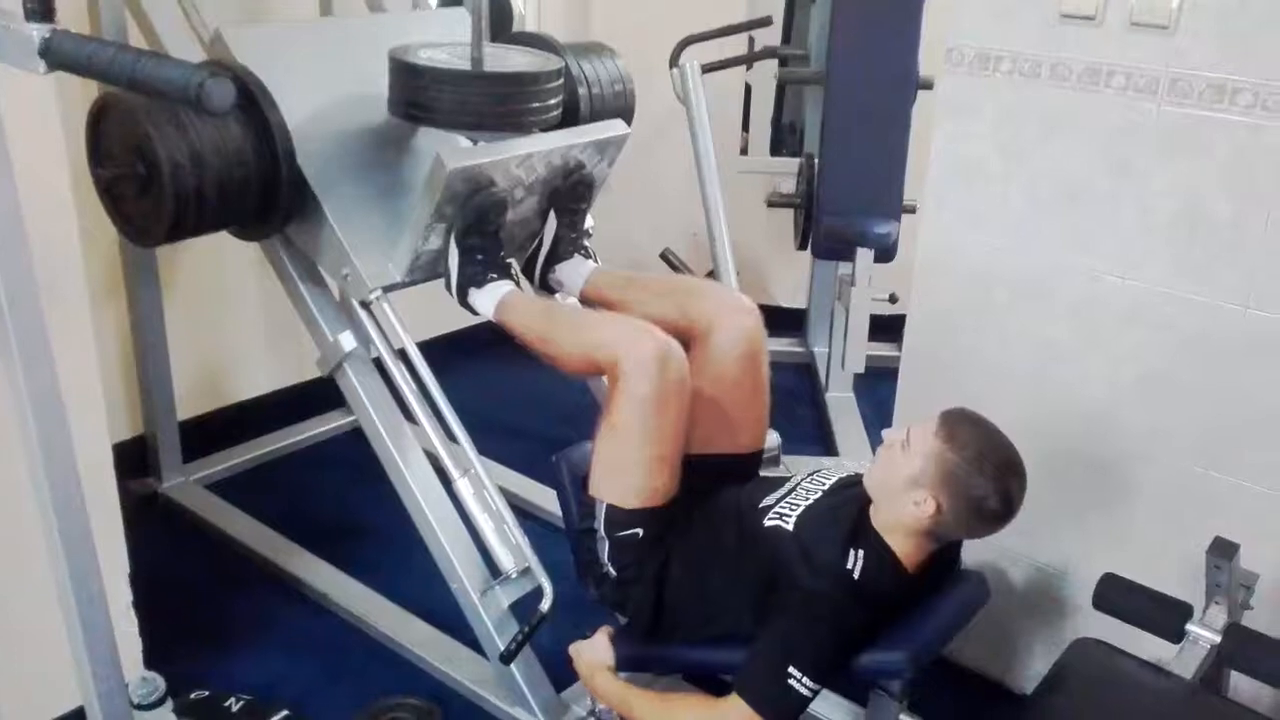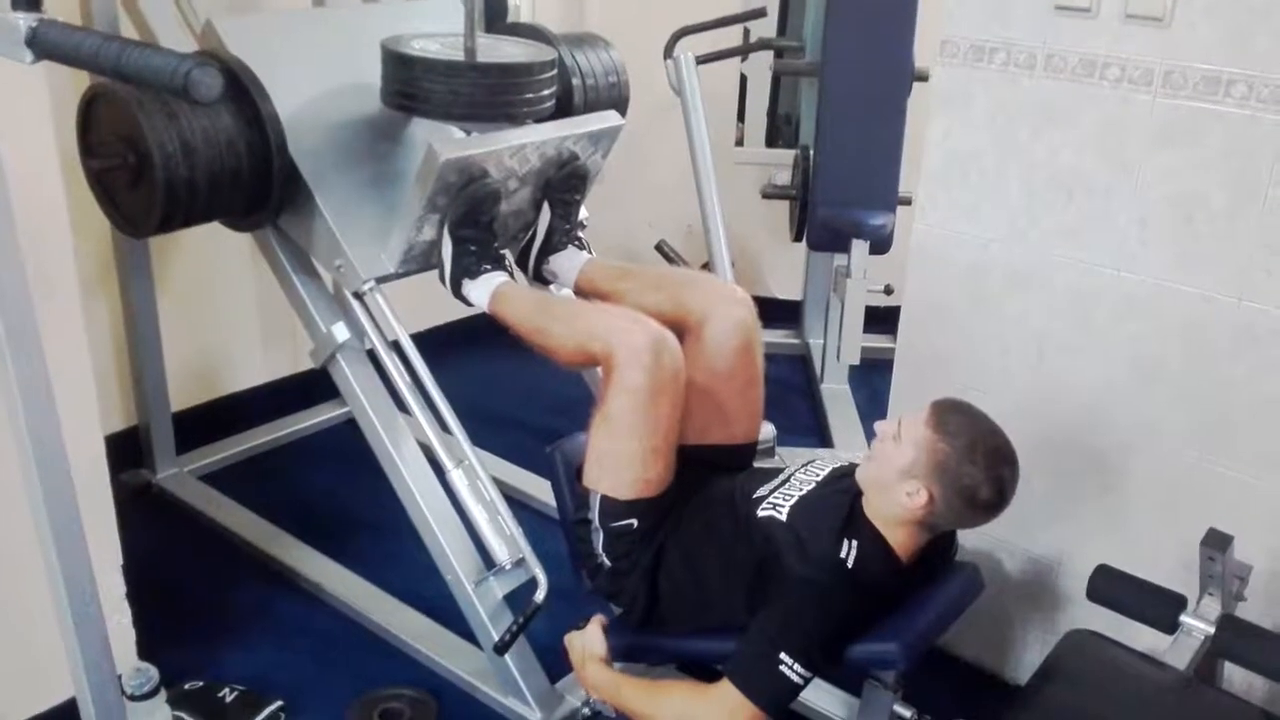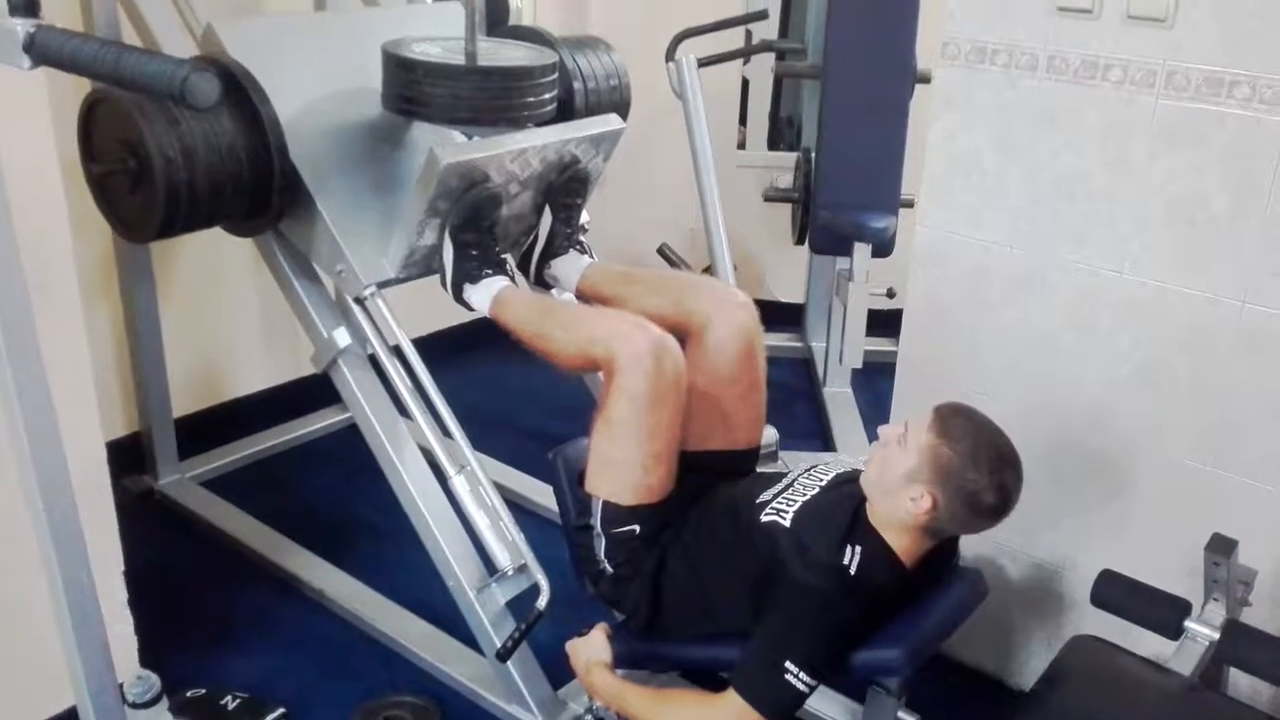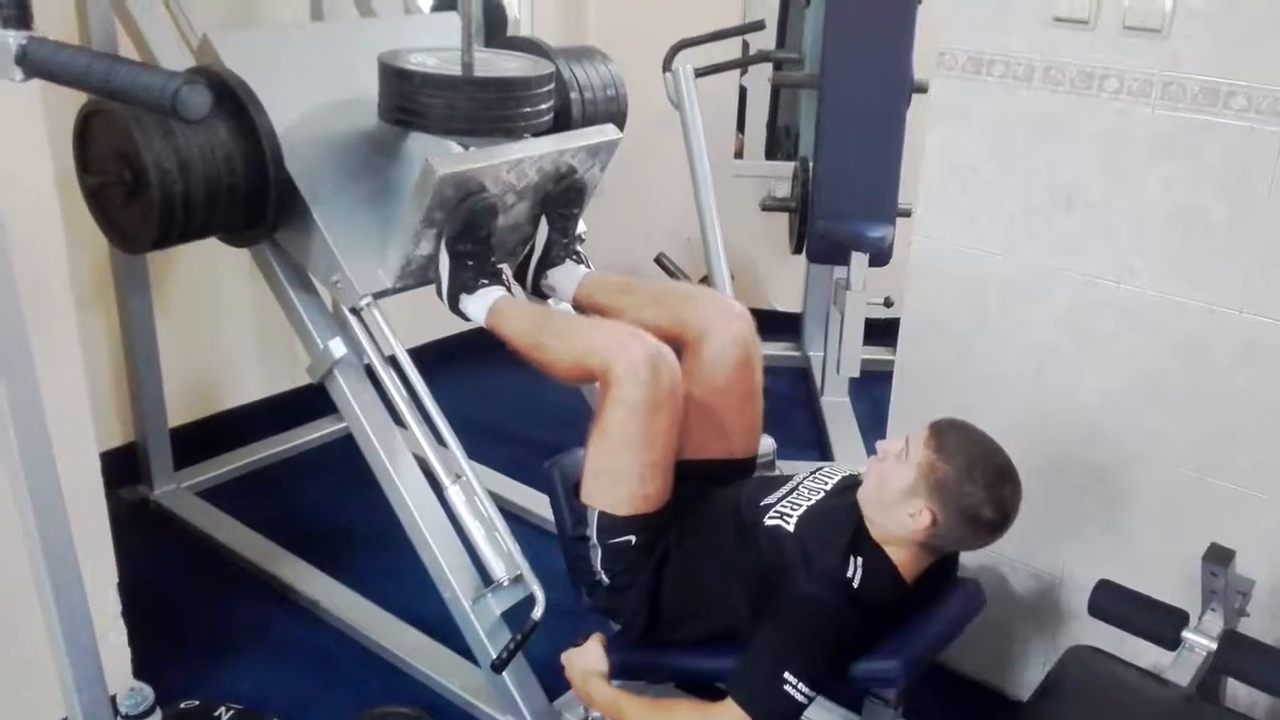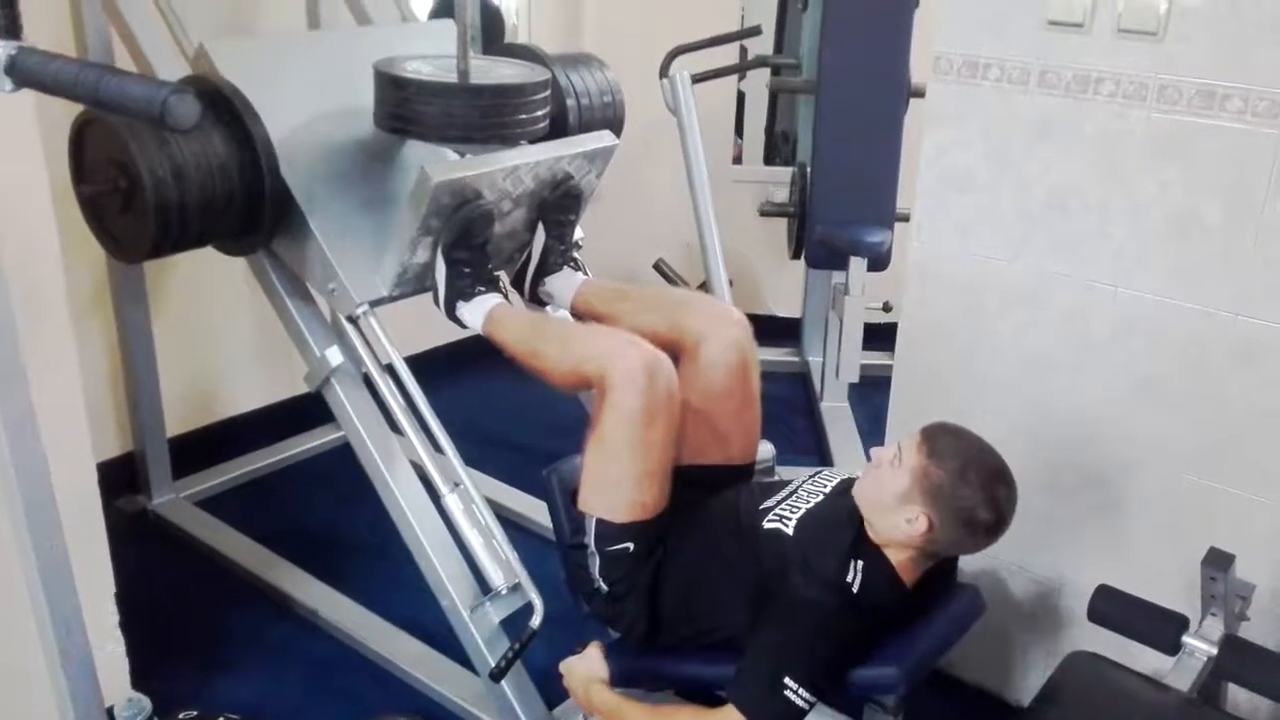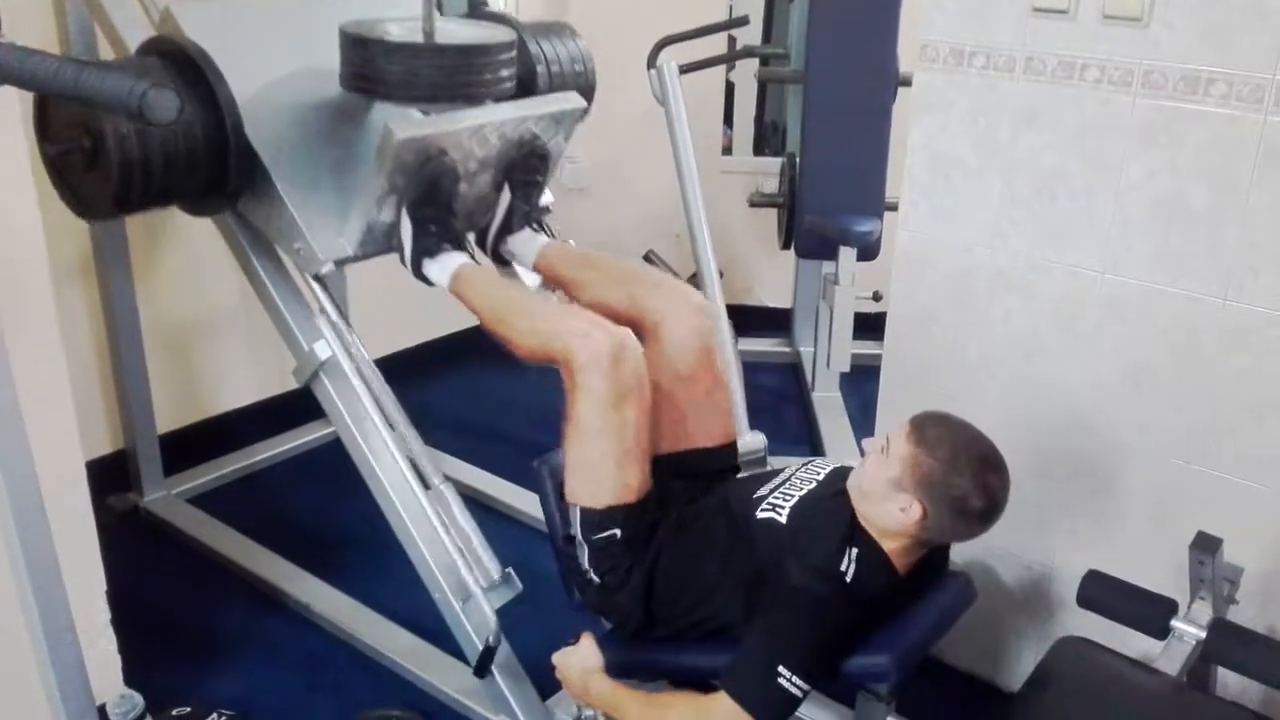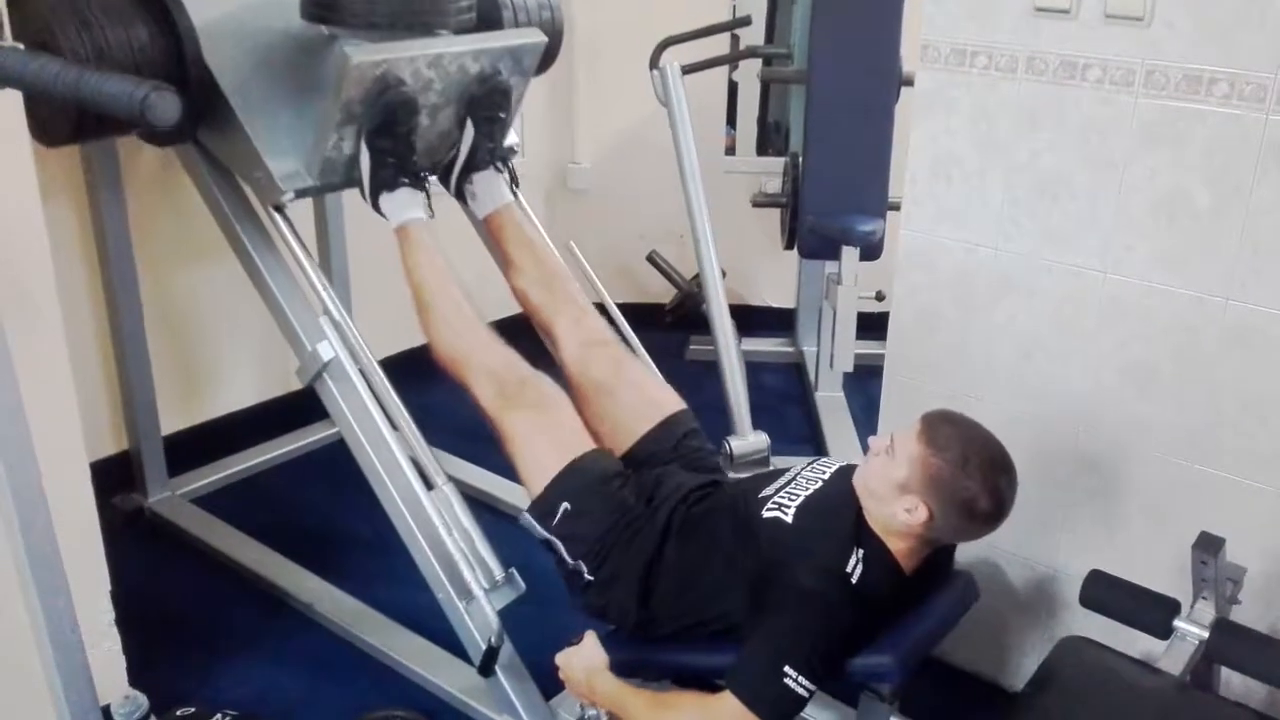
dt=0.5s
person 1, frame 1
left shoulder: (834, 596)
right shoulder: (926, 540)
left hip: (645, 567)
right hip: (720, 509)
left knee: (647, 352)
right knee: (731, 316)
left ankle: (493, 293)
right ankle: (569, 269)
person 1, frame 2
left shoulder: (826, 585)
right shoulder: (919, 531)
left hip: (639, 559)
right hip: (715, 494)
left knee: (641, 343)
right knee: (725, 309)
left ankle: (485, 284)
right ankle: (563, 260)
person 1, frame 3
left shoulder: (831, 591)
right shoulder: (923, 531)
left hip: (639, 565)
right hip: (716, 501)
left knee: (643, 348)
right knee: (726, 313)
left ankle: (487, 288)
right ankle: (564, 265)
person 1, frame 4
left shoulder: (829, 603)
right shoulder: (917, 547)
left hip: (636, 572)
right hip: (712, 509)
left knee: (638, 359)
right knee: (723, 325)
left ankle: (484, 298)
right ankle: (561, 273)
person 1, frame 5
left shoulder: (829, 606)
right shoulder: (918, 546)
left hip: (633, 581)
right hip: (712, 514)
left knee: (635, 366)
right knee: (721, 331)
left ankle: (480, 306)
right ankle: (559, 281)
person 1, frame 6
left shoulder: (822, 597)
right shoulder: (911, 541)
left hip: (629, 569)
right hip: (701, 504)
left knee: (600, 347)
right knee: (678, 313)
left ankle: (448, 264)
right ankle: (524, 241)
person 1, frame 7
left shoulder: (827, 594)
right shoulder: (911, 525)
left hip: (627, 557)
right hip: (696, 498)
left knee: (509, 382)
right knee: (582, 332)
left ankle: (405, 205)
right ankle: (484, 183)
